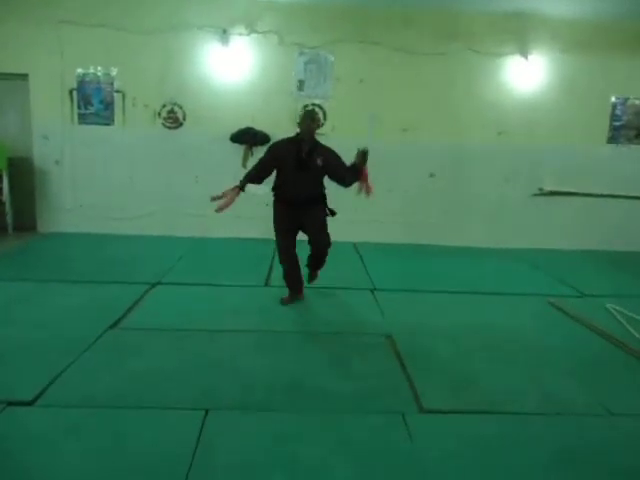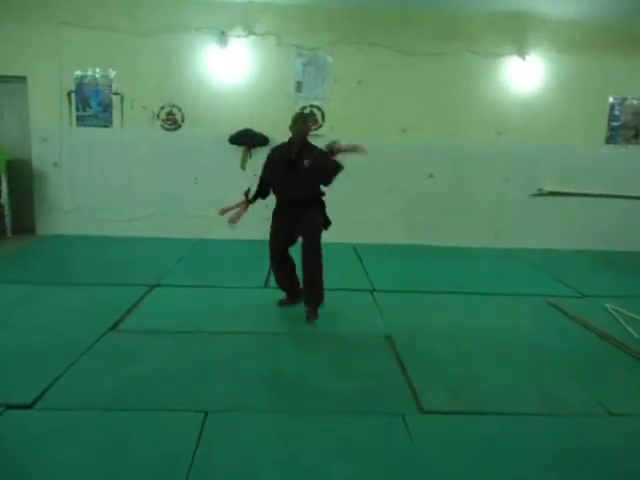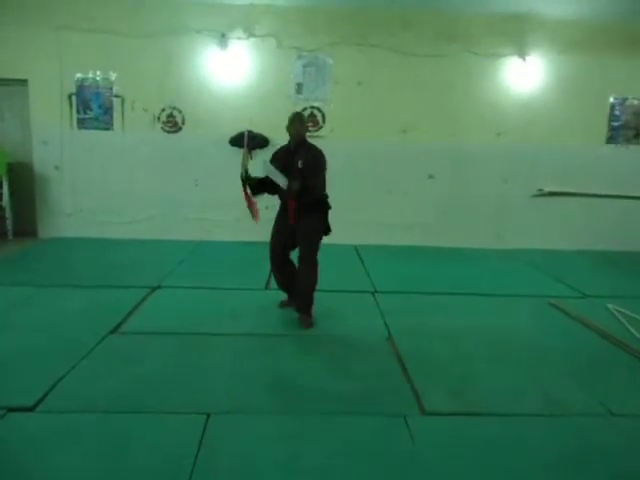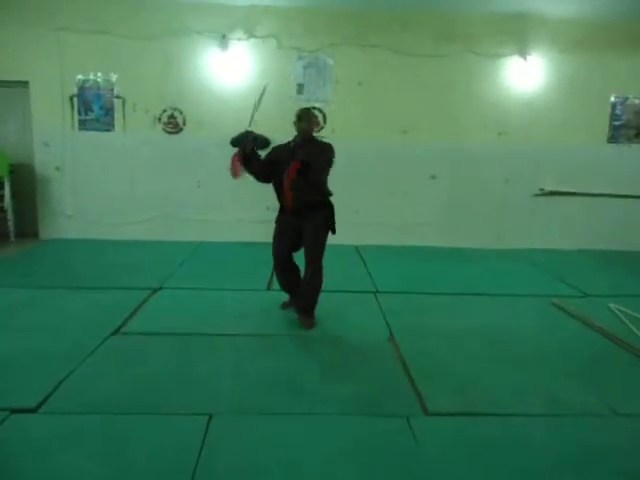
dt=0.2s
person 1, frame 1
left shoulder: (324, 153)
right shoulder: (281, 147)
left elbow: (344, 176)
right elbow: (261, 169)
left wrist: (358, 165)
right wrist: (241, 186)
left hip: (312, 206)
right hip: (285, 206)
left knee: (321, 243)
right knee: (285, 248)
left ankle: (313, 267)
right ankle: (295, 290)
person 1, frame 2
left shoulder: (317, 154)
right shoulder: (277, 153)
left elbow: (326, 178)
right elbow: (266, 180)
left wrist: (331, 158)
right wrist: (249, 199)
left hip: (310, 209)
right hip: (284, 209)
left knee: (311, 253)
right knee: (277, 252)
left ankle: (312, 304)
right ankle: (293, 293)
person 1, frame 3
left shoulder: (314, 154)
right shoulder: (279, 155)
left elbow: (318, 185)
right elbow: (272, 184)
left wrist: (300, 186)
right wrist: (252, 182)
left hip: (312, 213)
right hip: (287, 212)
left knee: (307, 259)
right knee: (277, 254)
left ankle: (304, 309)
right ankle: (293, 294)
person 1, frame 4
left shoulder: (324, 149)
right shoulder: (281, 151)
left elbow: (319, 174)
right elbow: (264, 173)
left wrist: (302, 160)
right wrist: (249, 153)
left hip: (316, 214)
right hip: (288, 213)
left knee: (313, 262)
right knee: (280, 256)
left ankle: (306, 310)
right ankle: (296, 296)
